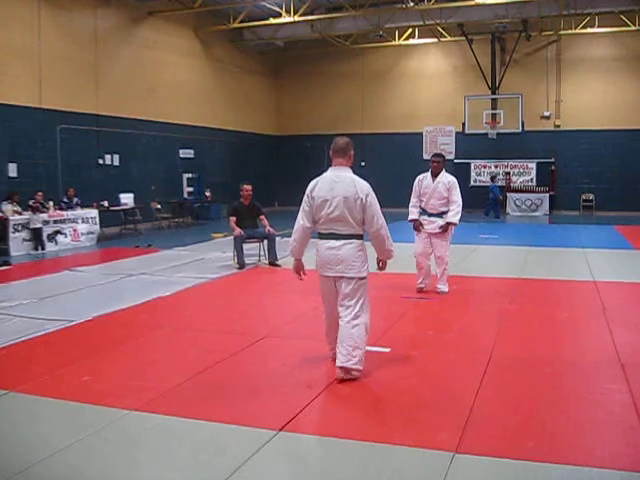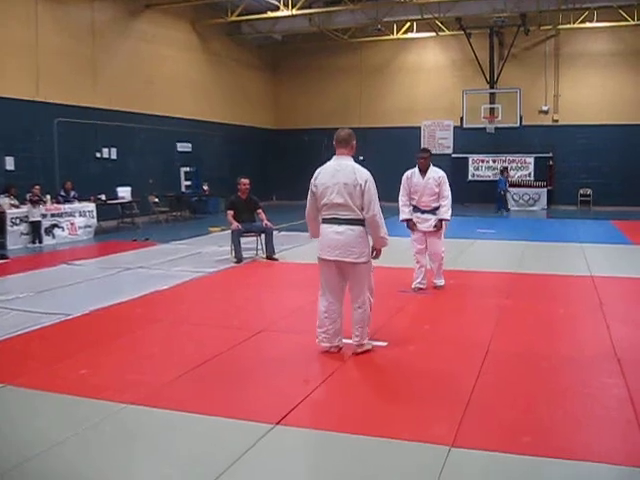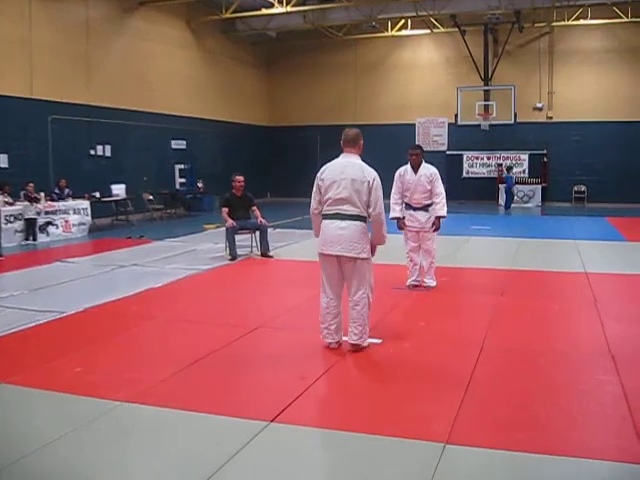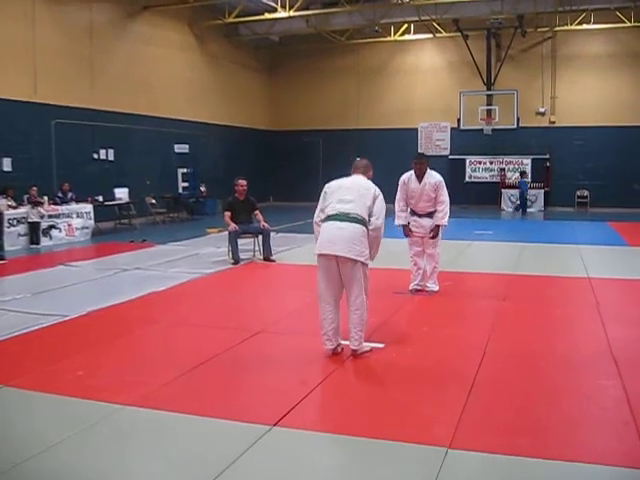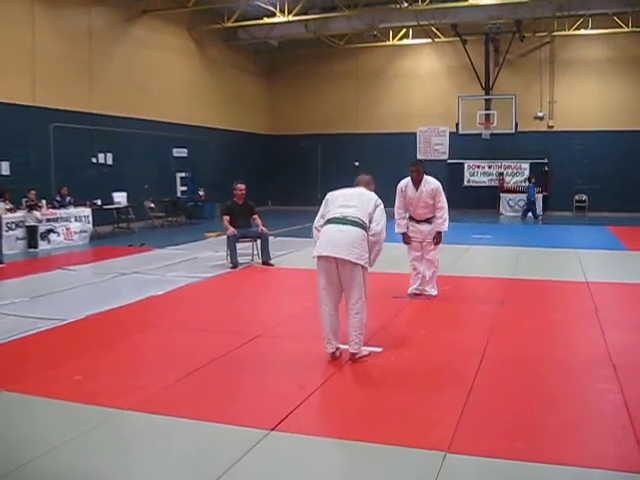
dt=0.4s
person 1, frame 1
left shoulder: (315, 185)
right shoulder: (361, 186)
left elbow: (303, 224)
right elbow: (376, 225)
left wrist: (297, 256)
right wrist: (384, 253)
left hip: (325, 252)
right hip: (352, 252)
left knee: (331, 308)
right knee: (353, 311)
left ankle: (337, 350)
right ankle: (347, 364)
person 1, frame 2
left shoulder: (319, 173)
right shoulder: (361, 174)
left elbow: (311, 212)
right elbow: (372, 213)
left wrist: (319, 233)
right wrist: (378, 241)
left hip: (328, 237)
right hip: (353, 238)
left knee: (329, 295)
right knee: (361, 295)
left ankle: (329, 342)
right ankle: (359, 342)
person 1, frame 3
left shoulder: (325, 170)
right shoulder: (368, 173)
left elbow: (315, 208)
right elbow: (377, 212)
left wrist: (321, 234)
right wrist: (376, 240)
left hip: (329, 234)
right hip: (355, 234)
left knee: (329, 291)
right knee: (359, 291)
left ankle: (331, 338)
right ankle: (357, 339)
person 1, frame 4
left shoulder: (332, 184)
right shoulder: (373, 189)
left elbow: (317, 218)
right elbow: (376, 225)
right wrist: (369, 255)
left hip: (328, 237)
right hip: (354, 237)
left knee: (328, 296)
right knee: (357, 297)
left ankle: (332, 344)
right ankle: (356, 345)
person 1, frame 5
left shoulder: (334, 194)
right shoulder: (374, 199)
left elbow: (317, 225)
right elbow: (377, 233)
left wrist: (323, 249)
right wrist: (368, 260)
left hip: (328, 238)
right hip: (354, 241)
left knee: (328, 300)
right knee: (356, 301)
left ankle: (332, 348)
right ankle: (355, 349)
person 2, frame 1
left shoulder: (451, 180)
right shoulder: (421, 179)
left elbow: (456, 203)
right elbow: (414, 200)
left wrist: (449, 222)
right wrist: (415, 219)
left hip: (442, 222)
right hip: (423, 221)
left knee: (442, 256)
right knee: (421, 253)
left ankle: (442, 286)
right ankle: (422, 282)
person 2, frame 2
left shoulder: (440, 175)
right shoulder: (408, 175)
left elbow: (445, 198)
right elbow: (404, 198)
left wrist: (441, 219)
right wrist: (408, 219)
left hip: (434, 217)
right hip: (417, 218)
left knee: (437, 252)
right knee: (418, 252)
left ankle: (439, 280)
right ankle: (419, 282)
person 2, frame 3
left shoulder: (432, 171)
right shoulder: (401, 172)
left elbow: (439, 195)
right elbow: (396, 196)
left wrist: (438, 217)
right wrist: (398, 217)
left hip: (427, 215)
right hip: (409, 215)
left knee: (428, 250)
right knee: (411, 250)
left ankle: (429, 280)
right ankle: (413, 280)
person 2, frame 4
left shoulder: (437, 179)
right shoulder: (405, 179)
left elbow: (443, 203)
right elbow: (400, 202)
left wrist: (438, 225)
right wrist: (404, 224)
left hip: (431, 220)
right hip: (414, 220)
left knee: (432, 254)
right knee: (415, 254)
left ankle: (431, 285)
right ankle: (416, 284)
person 2, frame 5
left shoulder: (434, 185)
right shoulder: (402, 186)
left elbow: (441, 209)
right elbow: (400, 210)
left wrist: (439, 231)
right wrist: (403, 232)
left hip: (431, 226)
right hip: (413, 226)
left knee: (431, 259)
right knee: (414, 259)
left ankle: (430, 289)
right ankle: (415, 288)
